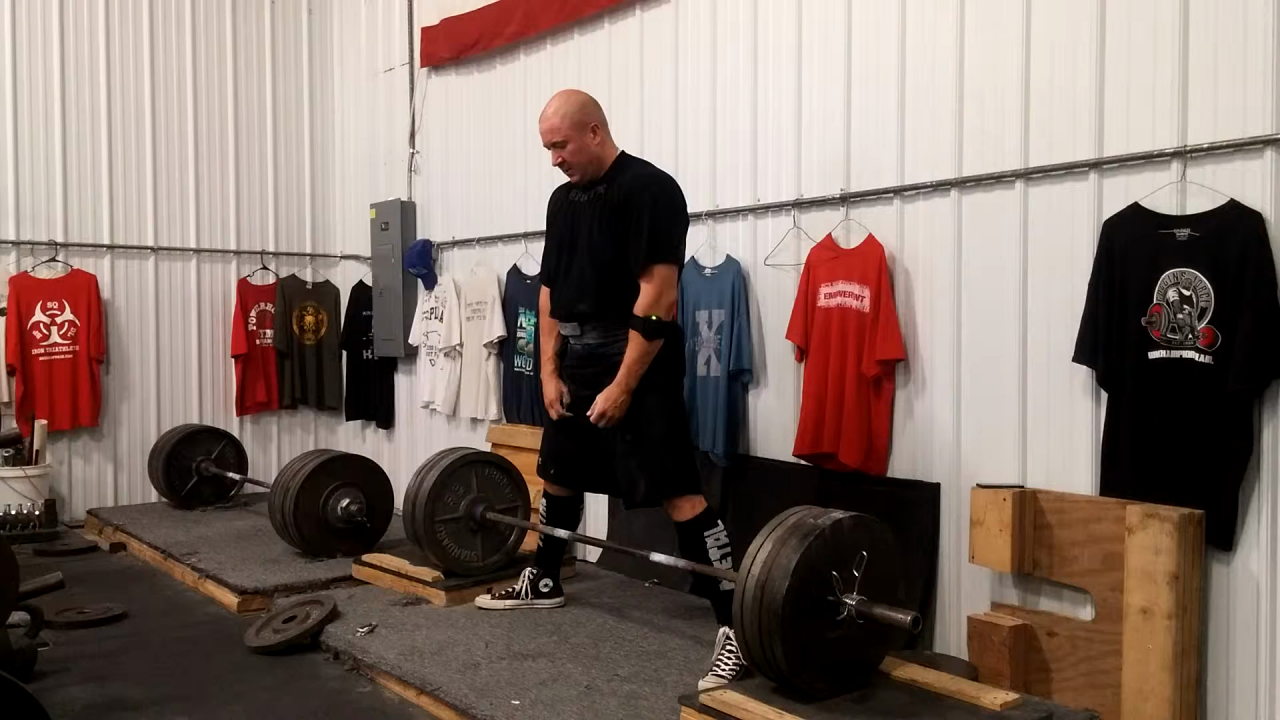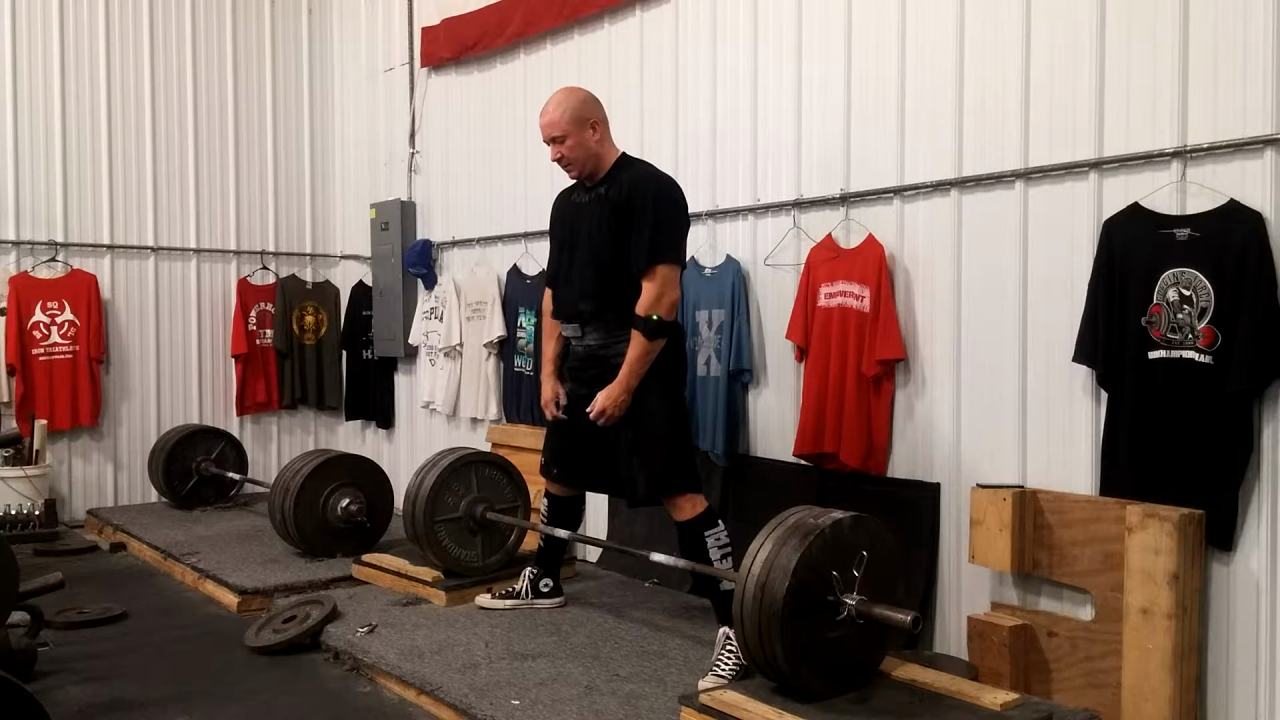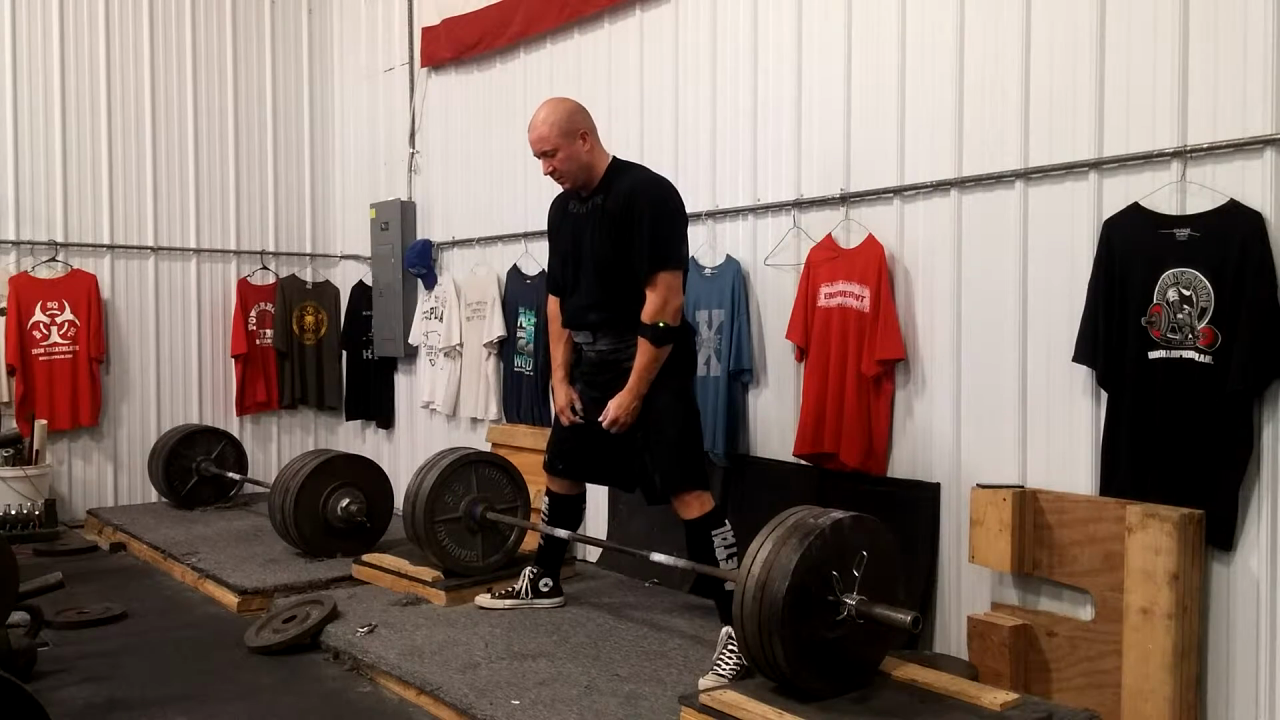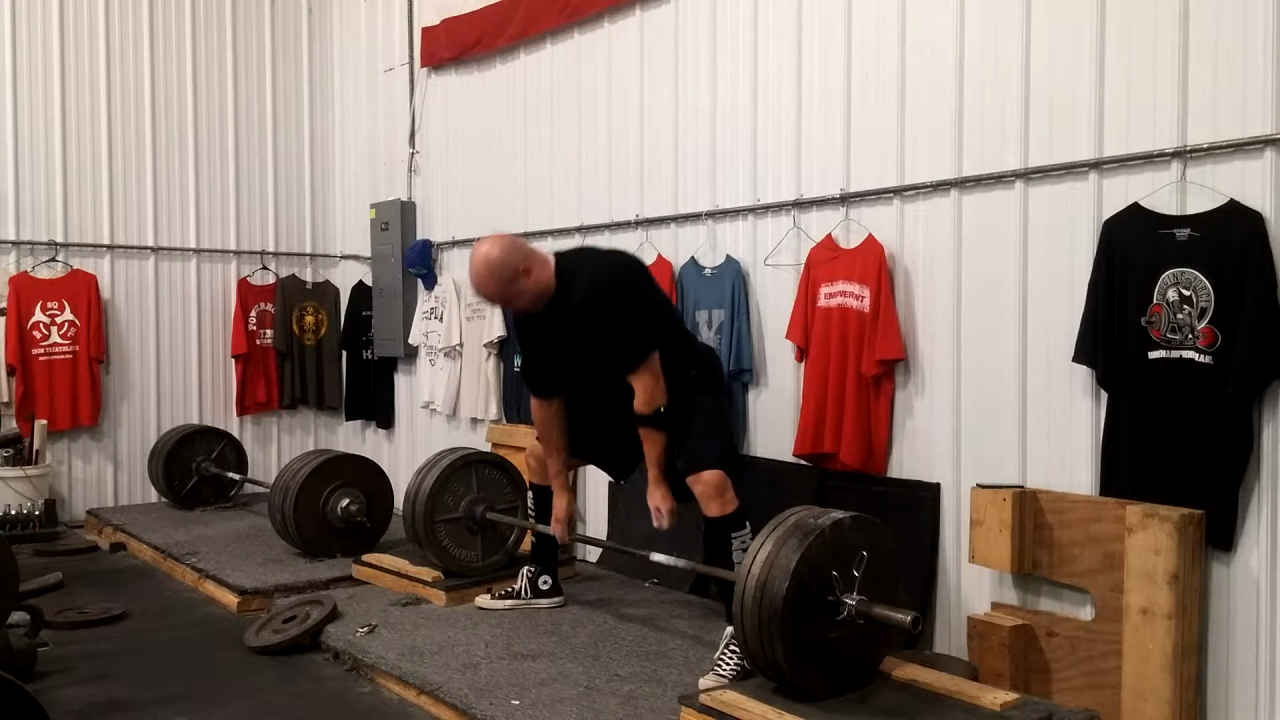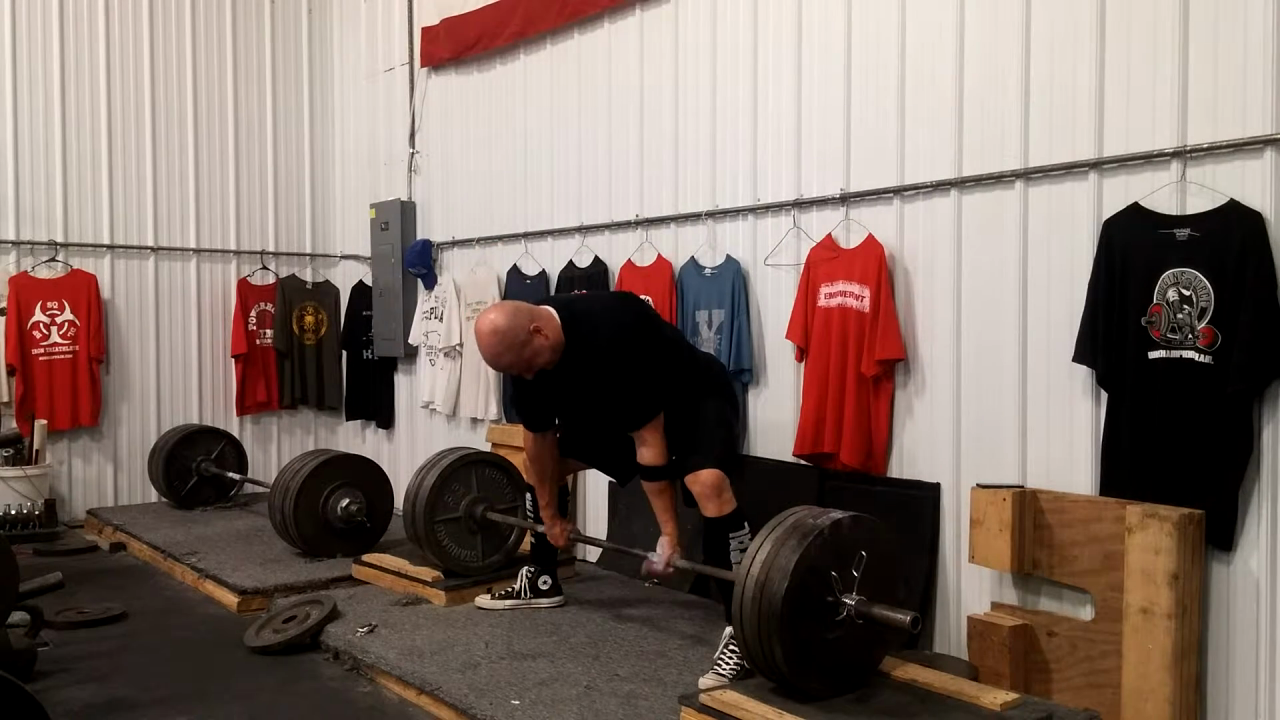
dt=1s
person 1, frame 1
left shoulder: (649, 190)
right shoulder: (563, 199)
left elbow: (658, 295)
right elbow: (550, 290)
left wrist: (623, 388)
right wrist: (550, 372)
left hip: (637, 367)
right hip: (578, 365)
left knee: (675, 492)
right knee: (557, 474)
left ankle: (733, 626)
right ankle: (543, 580)
person 1, frame 2
left shoulder: (650, 190)
right shoulder: (567, 202)
left elbow: (661, 294)
right elbow: (555, 293)
left wrist: (624, 386)
right wrist: (550, 373)
left hip: (639, 366)
right hip: (580, 365)
left knee: (677, 493)
right knee: (559, 474)
left ankle: (734, 628)
right ankle: (544, 580)
person 1, frame 3
left shoulder: (646, 194)
right shoulder: (563, 209)
left elbow: (665, 301)
right elbow: (559, 300)
left wrist: (634, 392)
right wrist: (561, 378)
left hip: (651, 364)
right hip: (591, 363)
left knee: (685, 490)
right knee: (561, 469)
left ankle: (737, 627)
right ankle: (543, 579)
person 1, frame 4
left shoulder: (607, 282)
right shoulder: (530, 311)
left elbow: (648, 383)
right elbow: (546, 400)
left wrist: (656, 481)
right wrist: (561, 490)
left hip: (685, 386)
left knee: (710, 483)
right knee: (538, 457)
left ankle: (741, 631)
right ankle: (541, 580)
person 1, frame 5
left shoulder: (614, 336)
right shoulder: (526, 349)
left elbow: (649, 440)
right elbow: (539, 437)
left wrist: (669, 534)
right wrist: (550, 516)
left hip: (695, 398)
left knee: (708, 484)
right knee: (539, 463)
left ankle: (740, 632)
right ankle: (540, 580)
